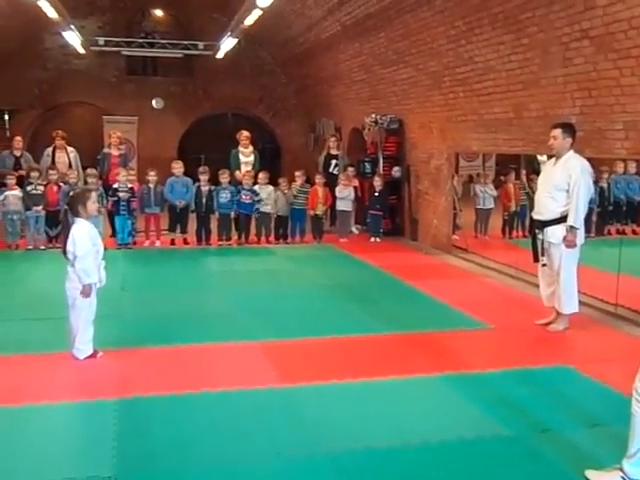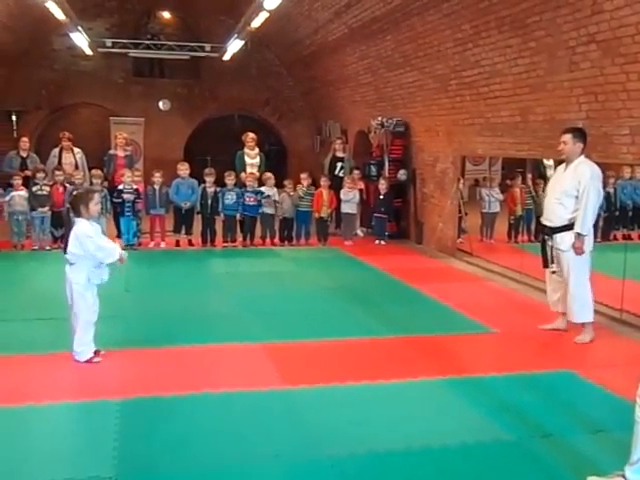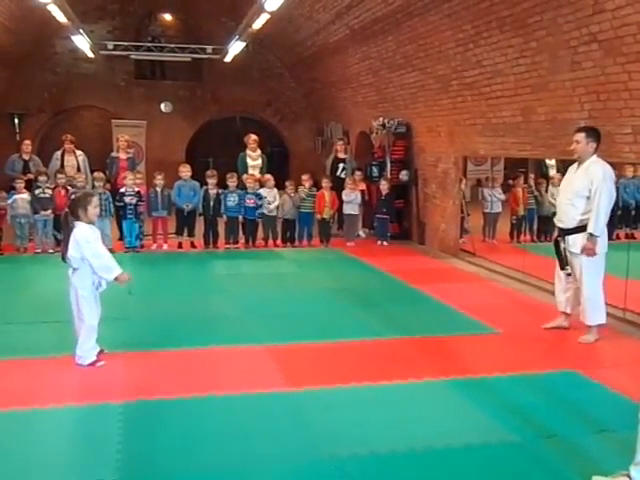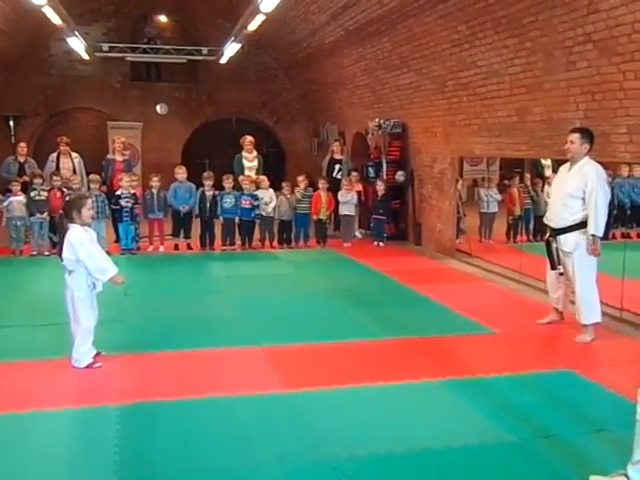
dt=0.4s
person 1, frame 1
left shoulder: (577, 165)
right shoulder: (550, 164)
left elbow: (580, 200)
left wrist: (573, 230)
right wrist: (537, 224)
left hip: (562, 229)
right hip: (545, 228)
left knee: (563, 274)
right knee: (547, 273)
left ankle: (564, 317)
right ankle: (555, 313)
person 1, frame 2
left shoulder: (588, 171)
right shoulder: (561, 169)
left elbow: (589, 206)
left wrist: (580, 237)
right wrist: (547, 229)
left hip: (572, 236)
right hip: (554, 234)
left knee: (576, 281)
right knee: (555, 278)
left ankle: (587, 328)
right ankle: (562, 319)
person 1, frame 3
left shoulder: (600, 171)
right shoulder: (574, 169)
left elbow: (601, 207)
left wrist: (592, 238)
right wrist: (559, 230)
left hip: (584, 237)
right hip: (567, 236)
left knee: (589, 283)
right knee: (564, 278)
left ankle: (593, 329)
right ankle: (564, 318)
person 1, frame 4
left shoulder: (592, 172)
right shoulder: (564, 169)
left elbow: (598, 206)
left wrist: (595, 238)
right wrist: (551, 227)
left hip: (577, 237)
right hip: (558, 235)
left knee: (582, 281)
right knee: (555, 277)
left ankle: (589, 328)
right ankle: (557, 312)
person 2, frame 1
left shoulder: (85, 226)
right shoulder: (82, 229)
right elbow: (83, 259)
left wrist: (92, 279)
right wrist: (87, 282)
left hip: (84, 278)
right hip: (82, 280)
left knee: (84, 314)
right knee: (83, 315)
left ankle: (82, 347)
right ankle: (83, 350)
person 2, frame 2
left shoulder: (89, 226)
right shoulder: (83, 229)
left elbow: (101, 244)
right elbow: (100, 248)
left wrist: (117, 251)
right wrist: (118, 253)
left hip: (86, 277)
right hip: (80, 279)
left knee: (89, 314)
right knee: (84, 316)
left ankle: (87, 347)
right ankle: (83, 352)
person 2, frame 3
left shoulder: (90, 230)
right shoulder: (82, 233)
left elbow: (102, 253)
right elbow: (97, 258)
left wrist: (117, 271)
right wrist: (116, 274)
left hip: (90, 281)
right hip: (83, 282)
left knee: (91, 317)
right knee: (87, 319)
left ankle: (91, 348)
right ankle: (85, 356)
person 2, frame 4
left shoulder: (86, 232)
right shoulder: (75, 235)
left elbow: (99, 254)
right elbow: (91, 259)
left wrist: (113, 271)
right wrist: (110, 275)
left hip: (86, 283)
right hip: (79, 284)
left knee: (89, 319)
right knee: (83, 322)
left ankle: (87, 351)
right ankle: (82, 358)
